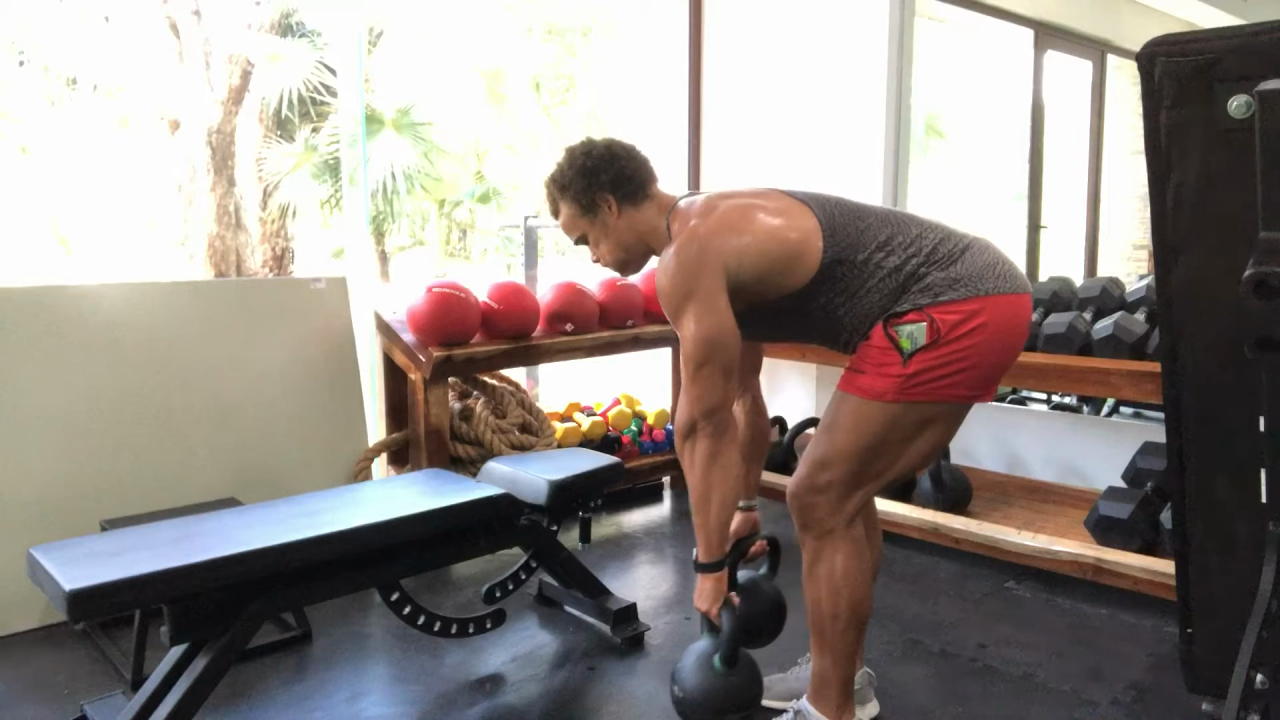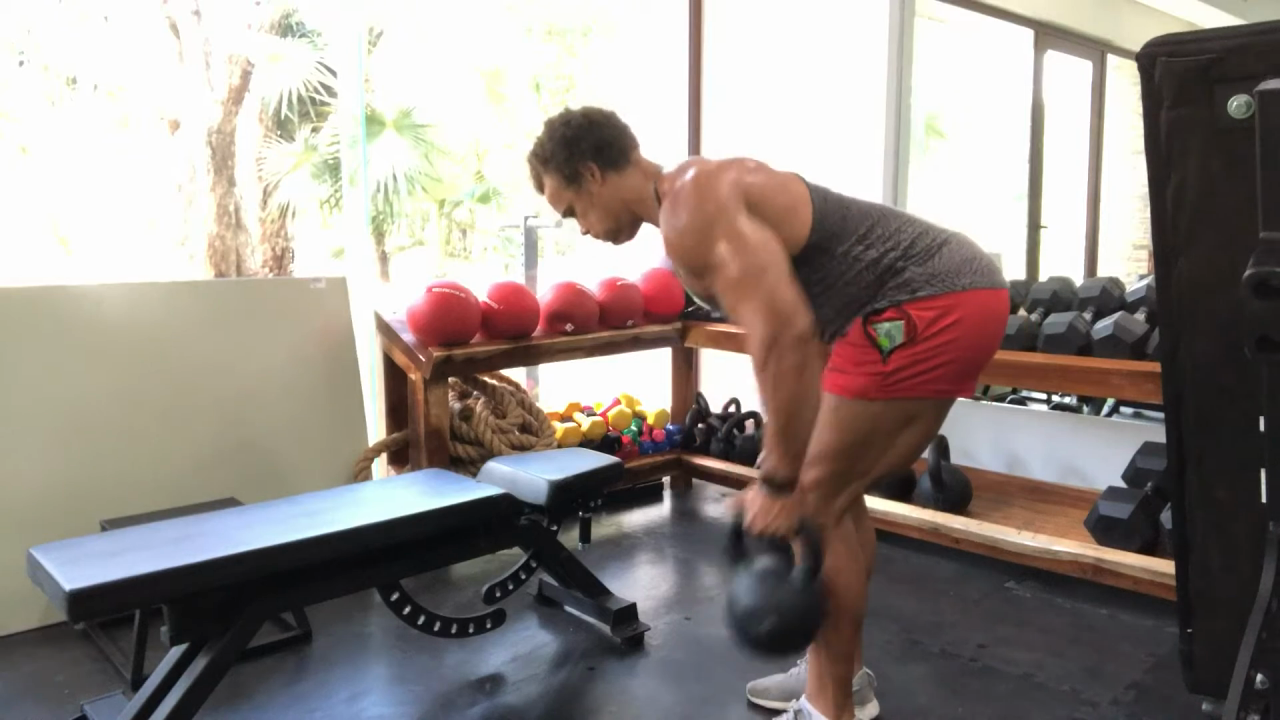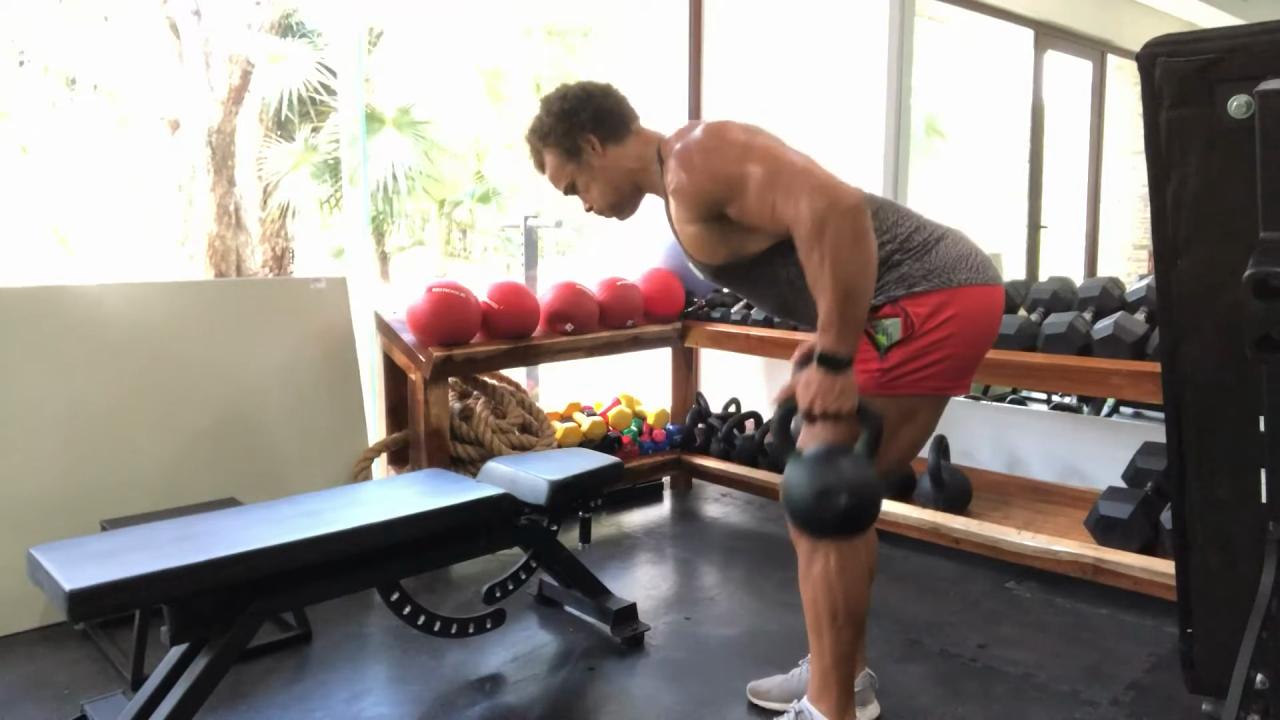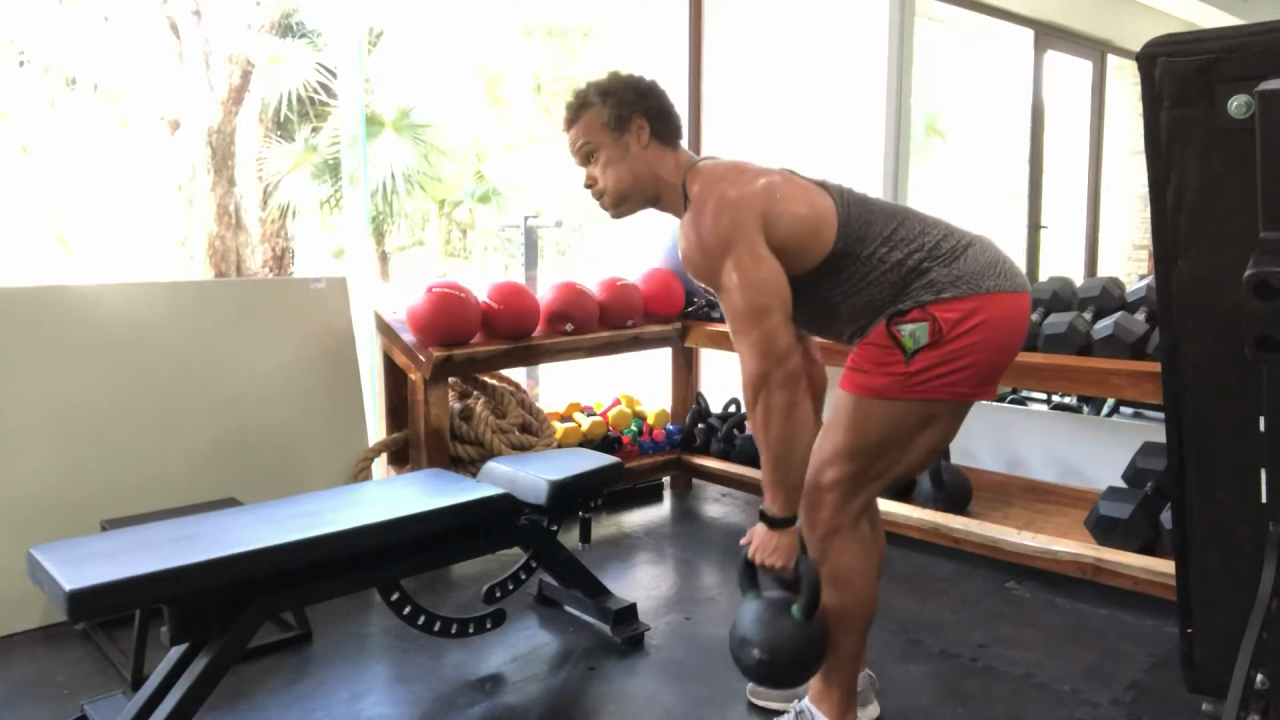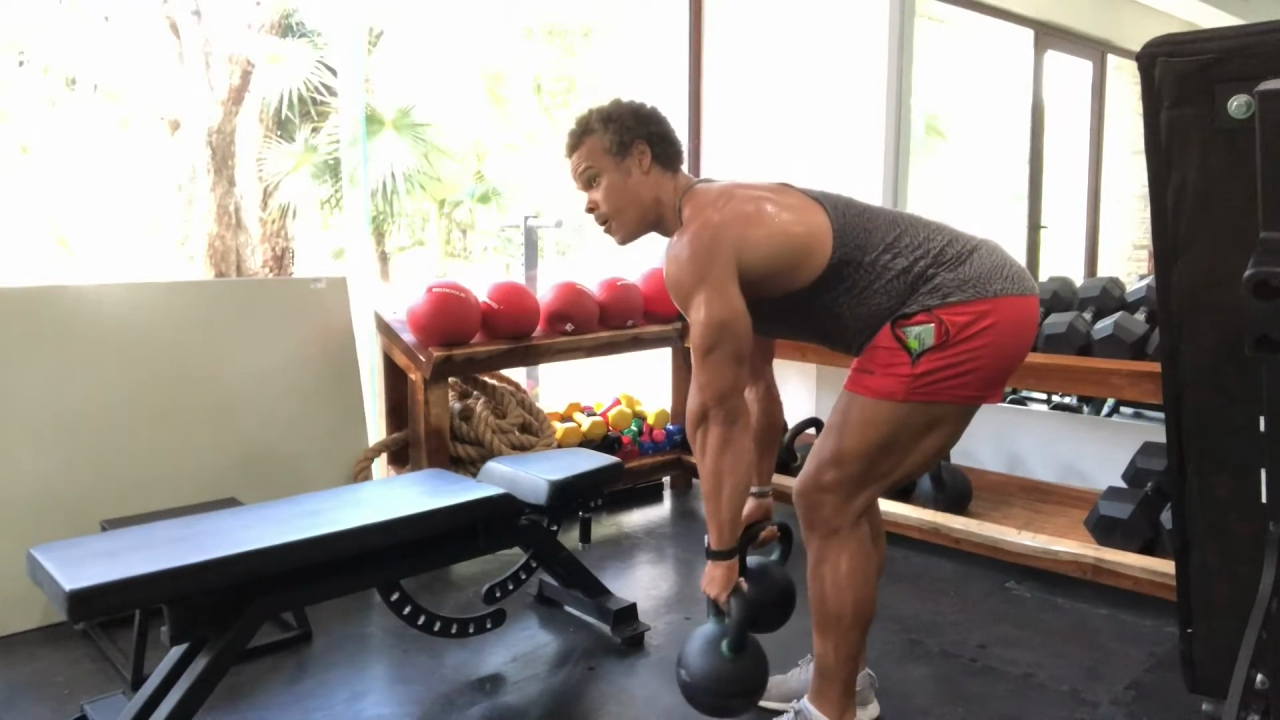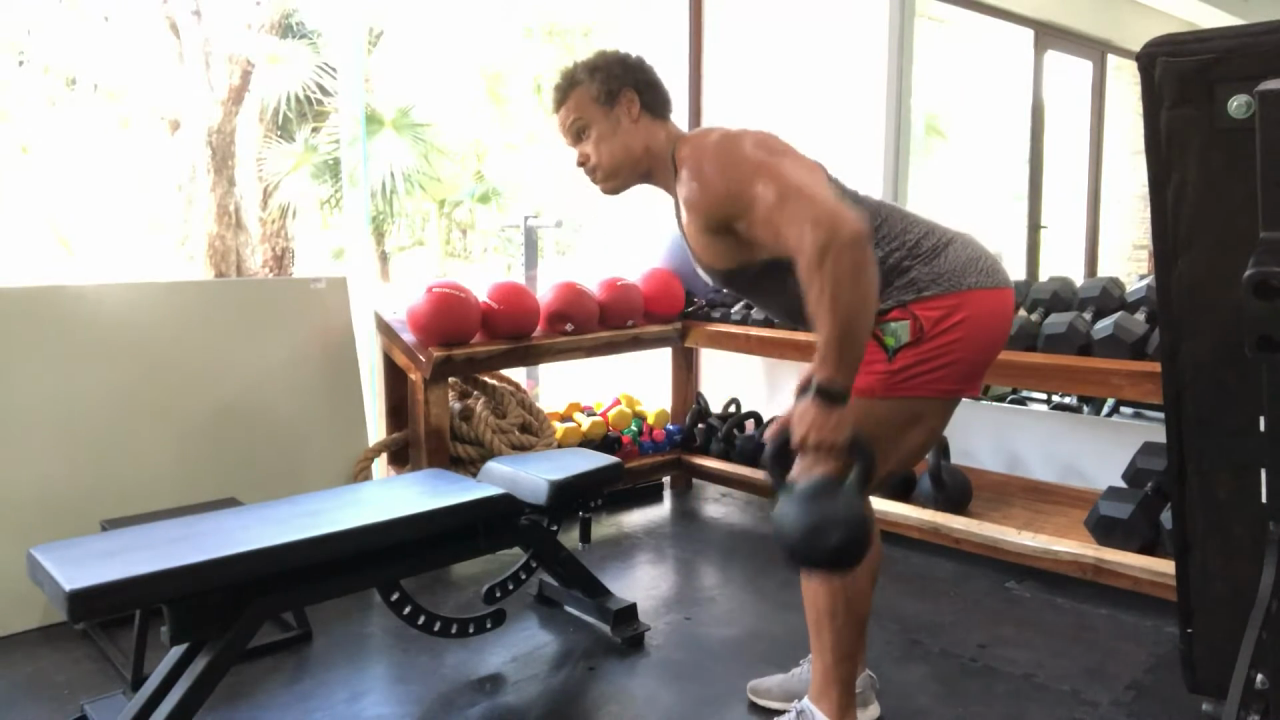
dt=0.7s
person 1, frame 1
left shoulder: (687, 258)
right shoulder: (711, 231)
left elbow: (701, 424)
right elbow: (741, 396)
left wrist: (709, 564)
right wrist: (744, 506)
left hip: (956, 309)
right hip: (977, 296)
left knee: (821, 502)
right knee: (840, 490)
person 1, frame 2
left shoulder: (689, 210)
right shoulder: (696, 198)
left elbow: (787, 333)
right elbow: (784, 323)
left wrist: (777, 483)
right wrist: (782, 462)
left hip: (933, 305)
right hip: (954, 293)
left knee: (813, 499)
right knee: (829, 490)
person 1, frame 3
left shoulder: (694, 162)
right shoulder: (691, 180)
left elbow: (836, 213)
left wrist: (832, 365)
right wrist: (826, 347)
left hip: (929, 301)
right hip: (946, 288)
person 1, frame 4
left shoulder: (711, 219)
right shoulder: (722, 198)
left elbow: (771, 376)
right elbow: (795, 356)
left wrist: (778, 518)
right wrist: (793, 484)
left hip: (955, 308)
right hip: (974, 294)
left knee: (830, 500)
right knee: (841, 492)
person 1, frame 5
left shoulder: (698, 244)
right shoulder: (724, 220)
left elbow: (715, 412)
right elbow: (755, 386)
left wrist: (720, 553)
right wrist: (757, 494)
left hip: (964, 311)
right hip: (984, 299)
left knee: (827, 501)
right knee: (844, 493)
person 1, frame 6
left shoulder: (709, 169)
right shoulder: (703, 182)
left elbow: (839, 237)
left wrist: (828, 396)
right wrist: (822, 384)
left hip: (937, 306)
right hip: (956, 295)
